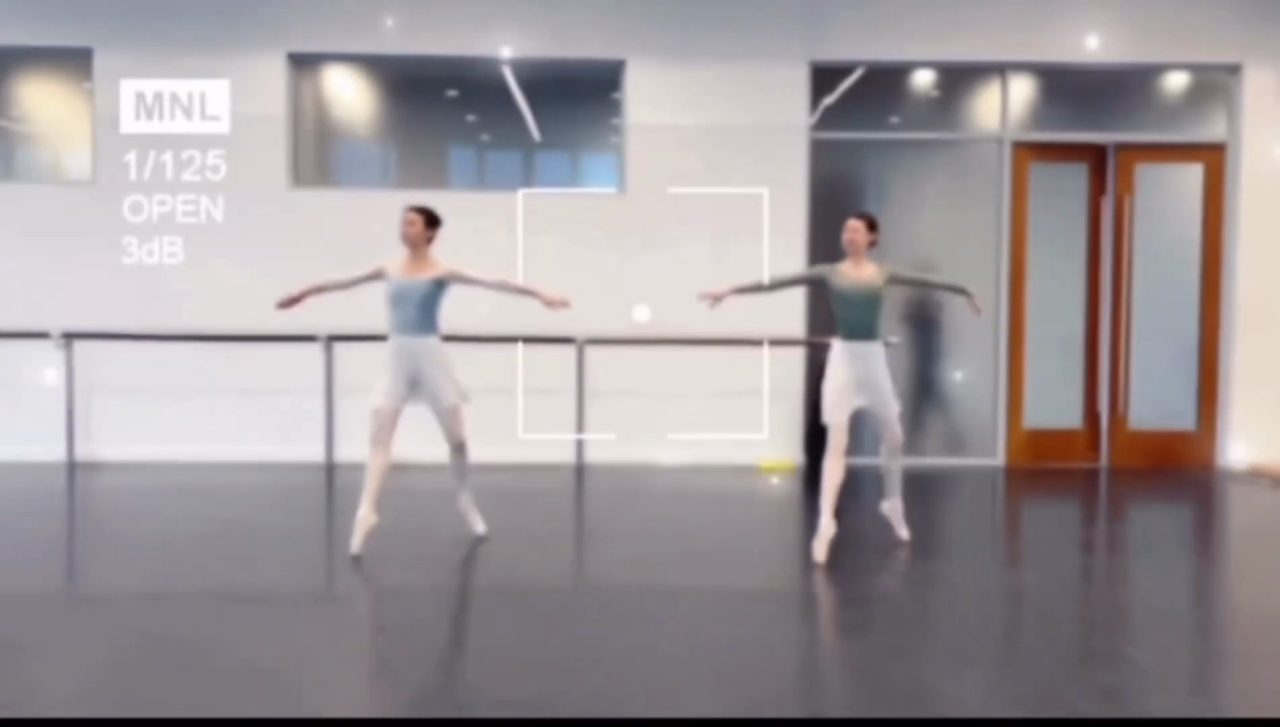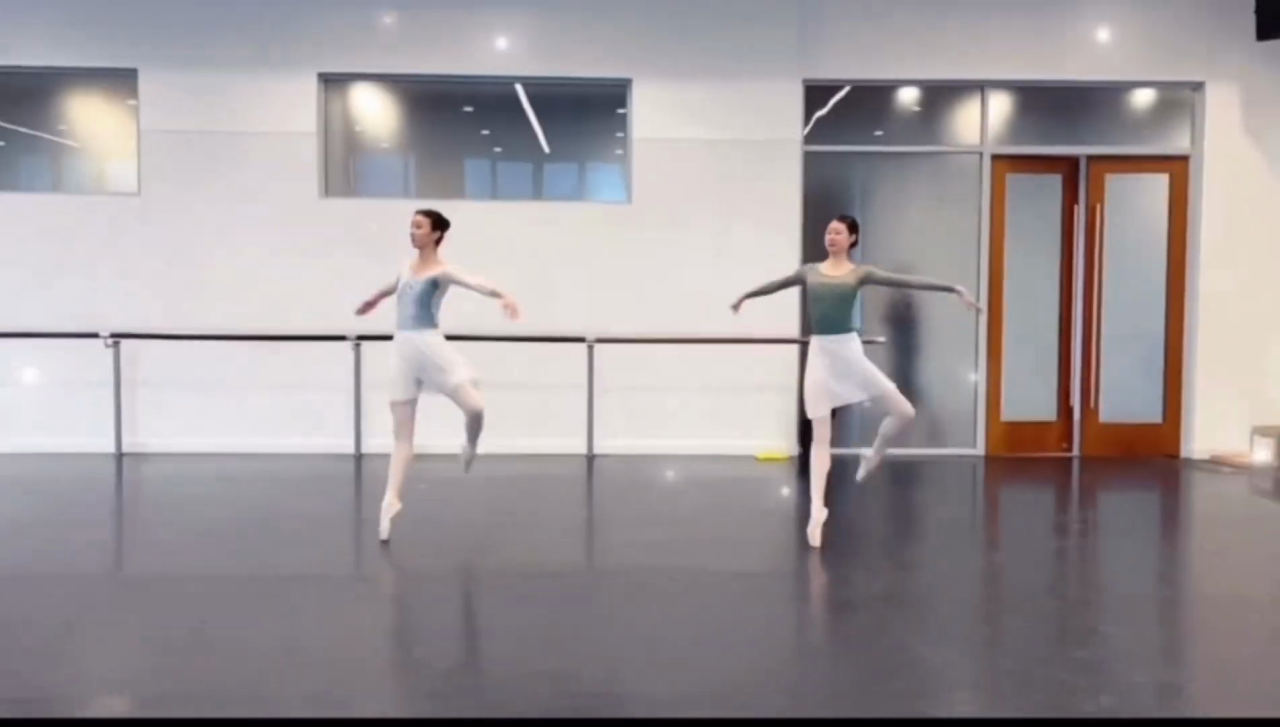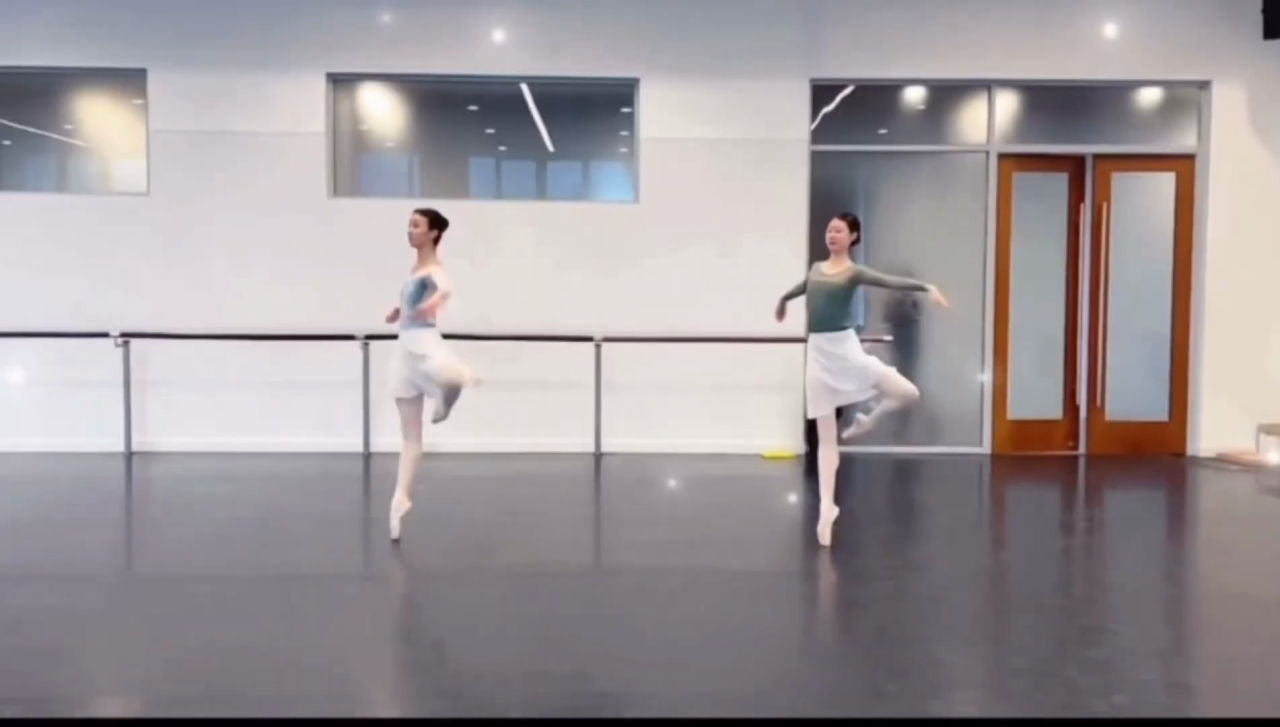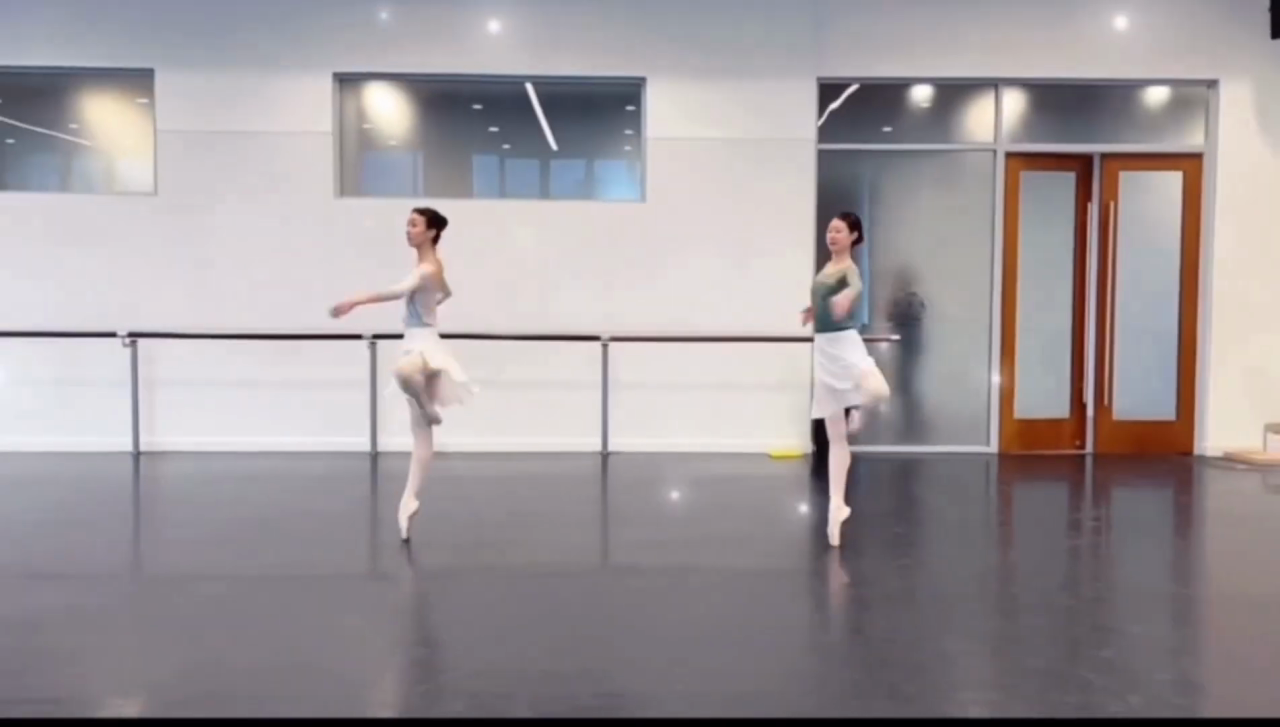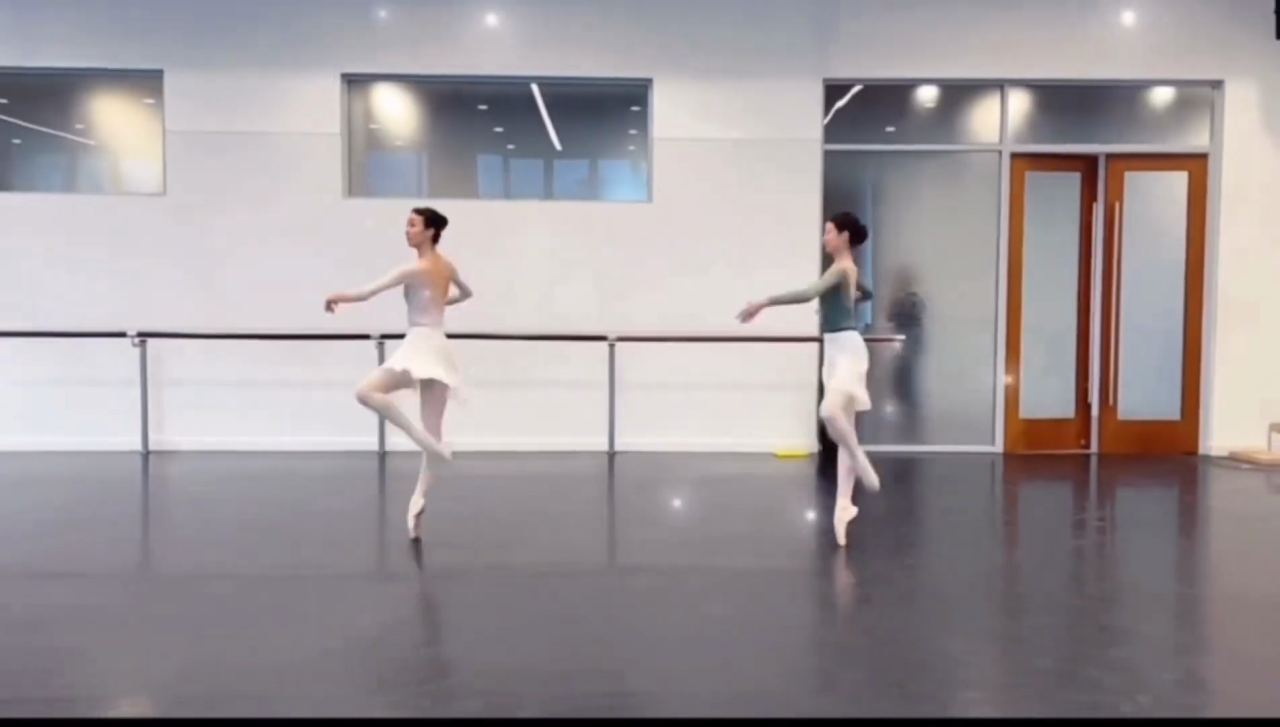
dt=0.1s
person 1, frame 1
left shoulder: (884, 273)
right shoulder: (829, 272)
left elbow: (926, 282)
right elbow: (777, 282)
left wrist: (966, 292)
right wrist: (731, 290)
left hip: (873, 358)
right hip: (843, 358)
left knee: (894, 437)
right knee: (837, 445)
left ankle: (893, 501)
right ankle: (825, 523)
person 1, frame 2
left shoulder: (860, 273)
right shoulder: (808, 270)
left elbow: (909, 281)
right elbow: (778, 283)
left wrist: (956, 289)
right wrist: (745, 296)
left hip: (848, 351)
right hip: (819, 354)
left knee: (904, 412)
right knee: (821, 438)
left ankle: (875, 452)
right ankle: (816, 509)
person 1, frame 3
left shoulder: (855, 272)
right shoulder: (816, 270)
left elbow: (895, 281)
right elbow: (801, 288)
left wrist: (928, 288)
right wrist: (783, 300)
left hip: (845, 349)
right hip: (818, 354)
left knee: (907, 393)
right knee: (827, 437)
left ankle: (867, 421)
right ankle: (826, 508)
person 1, frame 4
left shoulder: (847, 269)
right shoulder: (826, 268)
left elbow: (856, 285)
left wrist: (847, 295)
right wrist: (815, 307)
left hip: (845, 348)
right hip: (823, 353)
left knee: (878, 392)
right knee: (834, 437)
left ankle: (857, 414)
right ankle: (835, 507)
person 1, frame 5
left shoulder: (840, 269)
right shoulder: (847, 270)
left elbow: (810, 294)
right elbow: (861, 294)
left wrist: (763, 302)
left hip: (847, 349)
right hip: (837, 348)
left knee: (832, 412)
right knee: (845, 431)
left ankle: (860, 461)
right ankle: (844, 505)
person 2, frame 1
left shoulder: (443, 272)
right shoulder: (389, 269)
left elbow: (494, 282)
right elbow: (346, 281)
left wrist: (540, 295)
right wrist: (305, 293)
left hip: (430, 357)
right hip: (396, 359)
left knee: (457, 439)
right knee: (380, 440)
left ankle: (464, 499)
right ankle: (365, 514)
person 2, frame 2
left shoulder: (442, 271)
right shoulder: (408, 268)
left elbow: (476, 283)
right elbow: (395, 287)
left wrist: (503, 296)
right wrist: (373, 299)
left hip: (430, 348)
right hip: (403, 352)
left knee: (475, 408)
right knee: (402, 435)
left ankle: (470, 444)
right ankle: (390, 501)
person 2, frame 3
left shoulder: (434, 269)
right shoulder: (416, 269)
left elbow: (445, 286)
left wrist: (436, 300)
right wrist: (402, 308)
left hip: (426, 346)
right hip: (406, 351)
left knee: (453, 379)
right knee: (410, 434)
left ankle: (443, 406)
right ankle: (400, 500)
person 2, frame 4
left shoulder: (428, 269)
right shoulder: (432, 268)
left elbow: (399, 291)
right elbow: (445, 292)
left wrist: (355, 301)
left hip: (423, 344)
right hip: (421, 344)
left knee: (405, 374)
right knee: (420, 434)
left ankle: (426, 411)
right ankle: (410, 499)
person 2, frame 5
left shoulder: (412, 270)
right shoulder: (447, 266)
left elbow: (366, 293)
right elbow: (466, 292)
left wrist: (339, 297)
left hip: (421, 346)
right hip: (434, 346)
left knee: (365, 392)
right knee: (430, 432)
right ankle: (418, 499)
